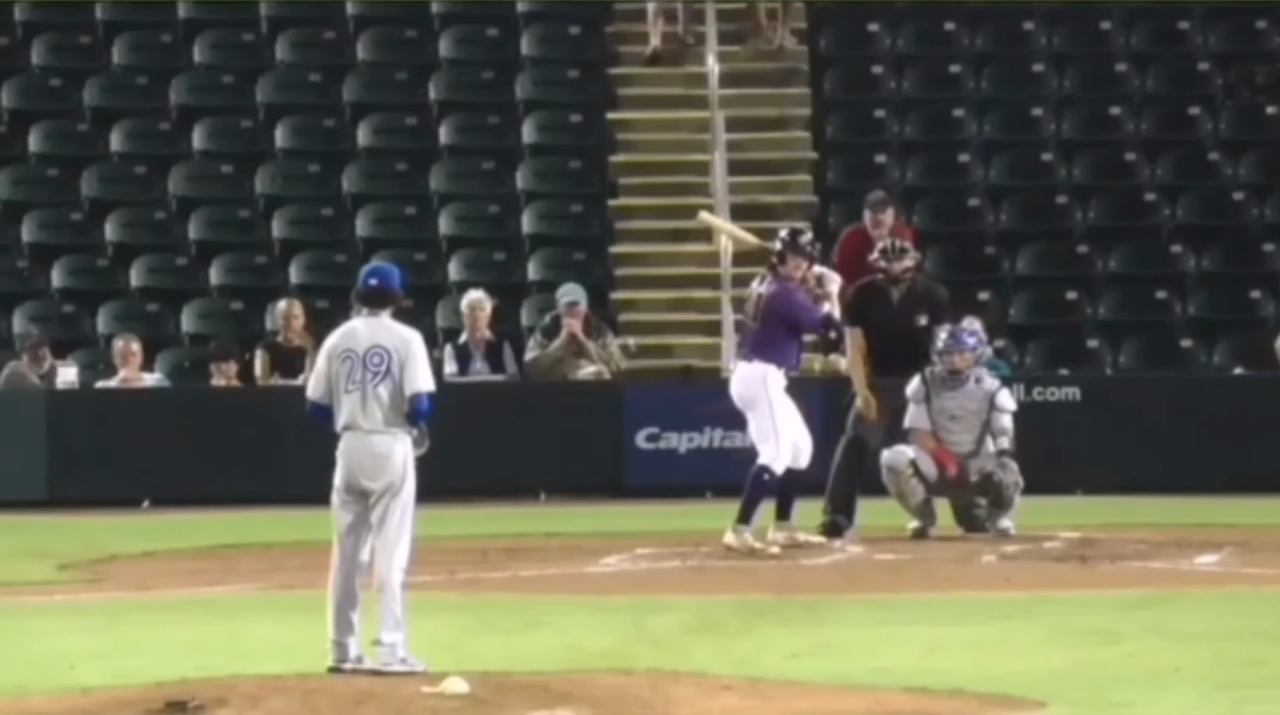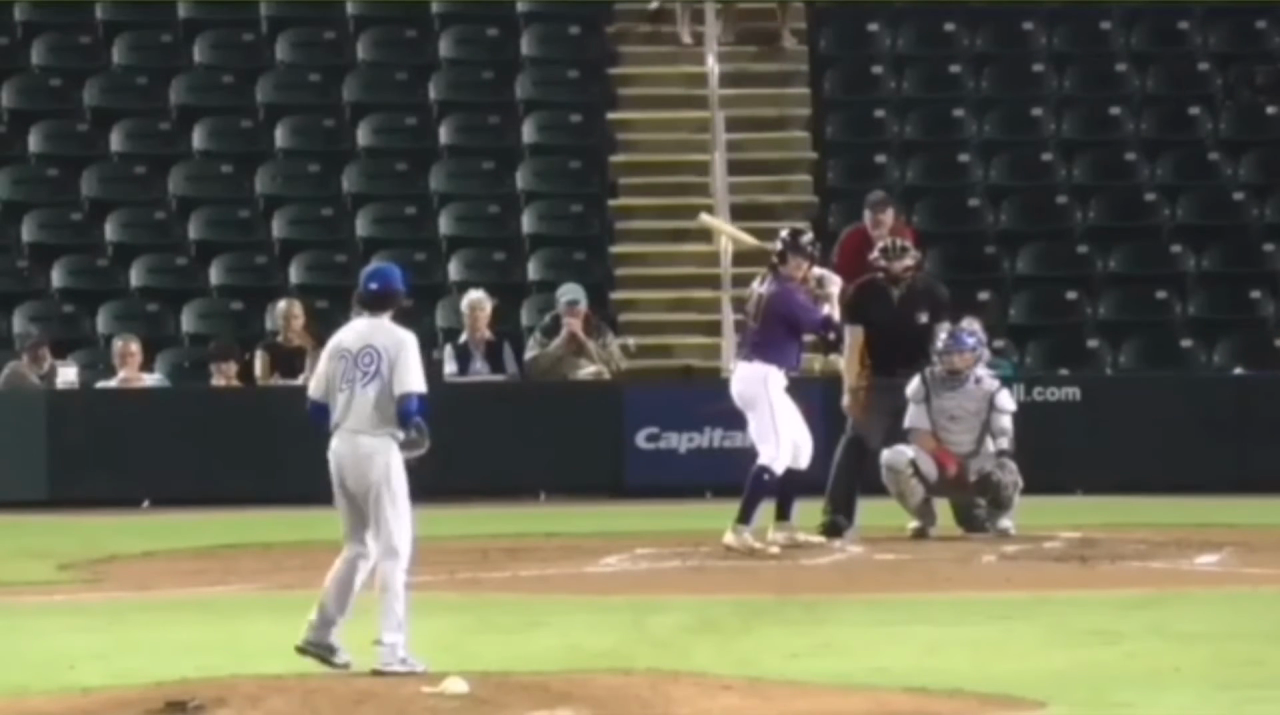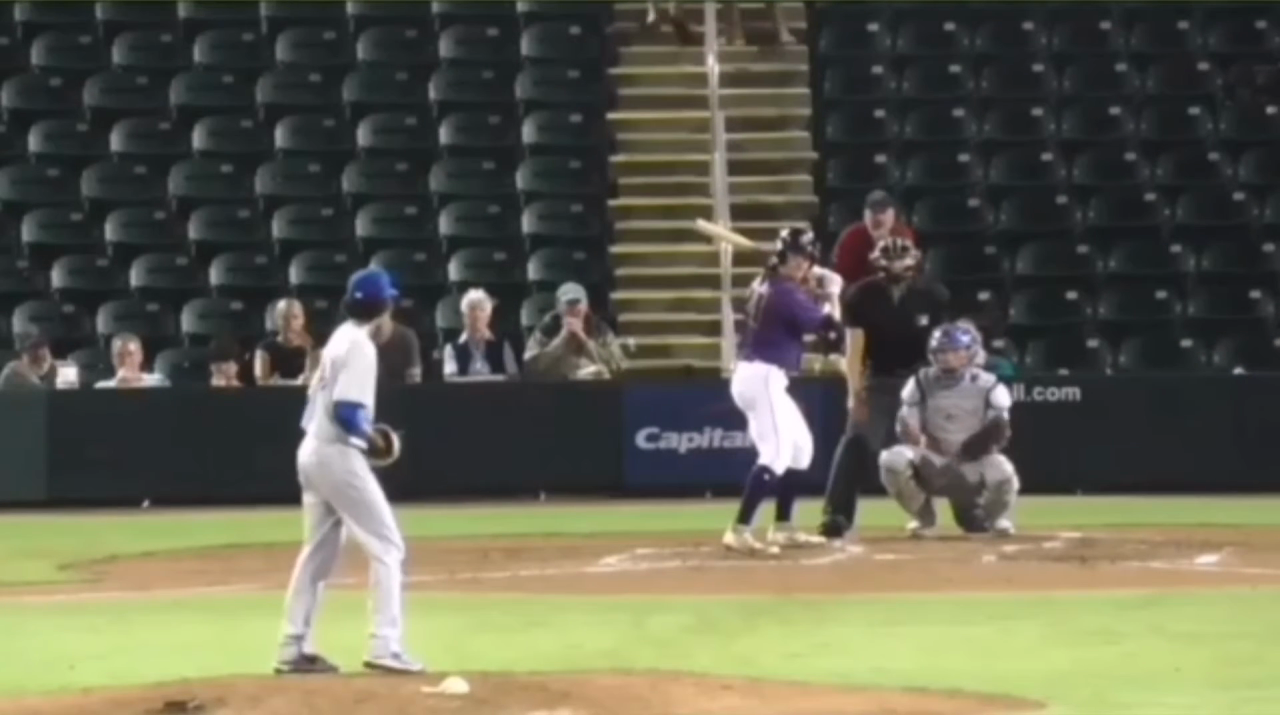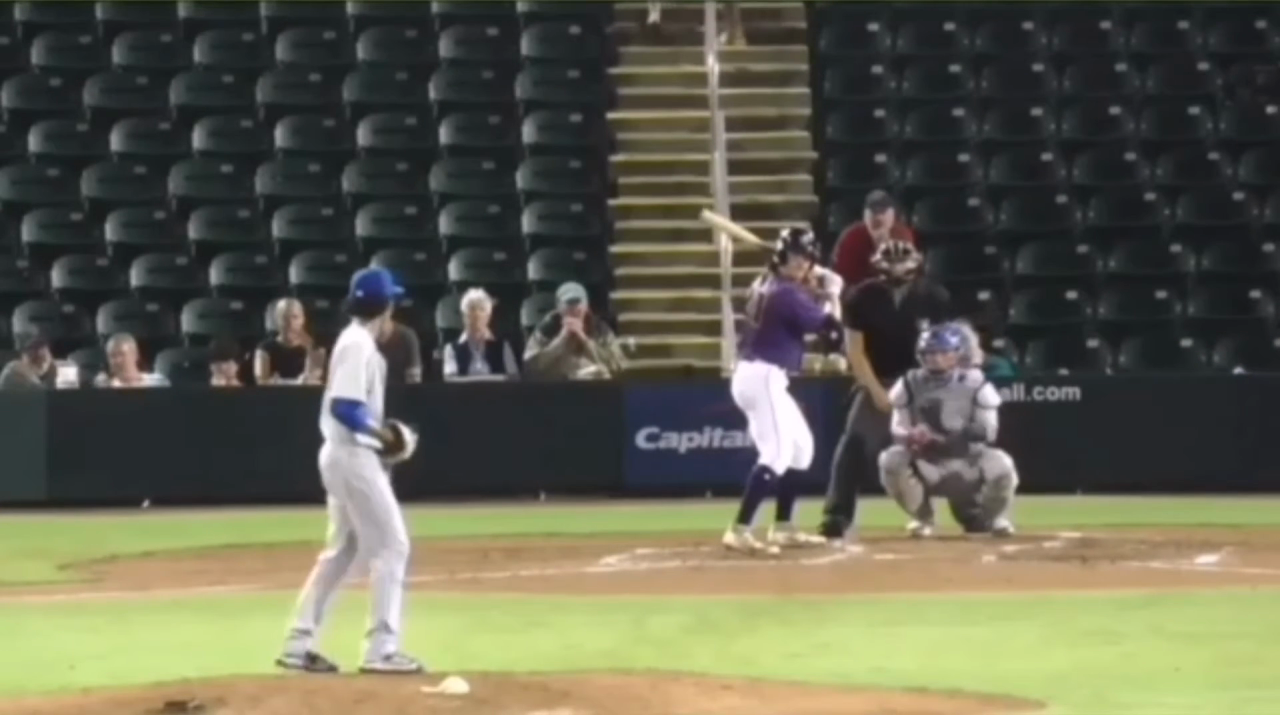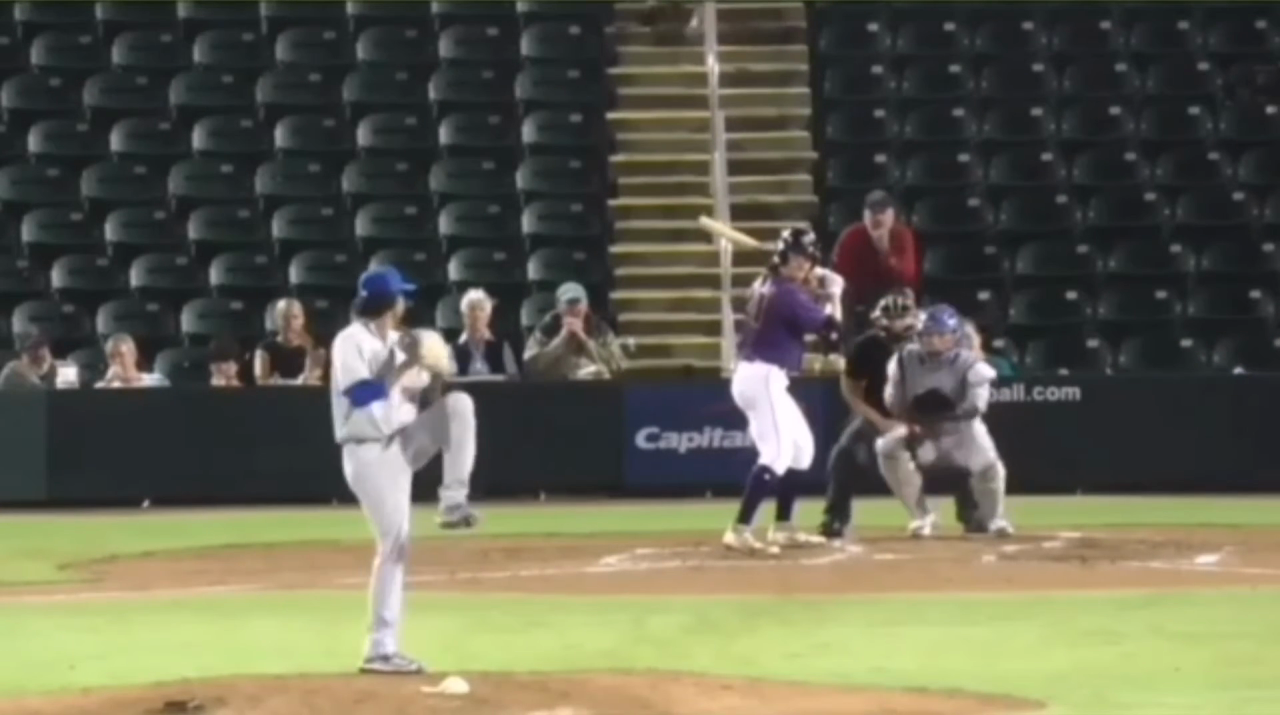
dt=0.4s
person 1, frame 1
left shoulder: (337, 339)
right shoulder: (406, 337)
left elbow: (316, 405)
right elbow: (420, 404)
right wrist: (414, 427)
left hip: (350, 448)
right hip: (391, 448)
left knee: (346, 552)
right knee: (390, 552)
left ankle: (344, 649)
right ankle: (391, 651)
person 1, frame 2
left shoulder: (340, 338)
right shoulder: (400, 339)
left elbow: (316, 404)
right elbow: (409, 405)
right wrist: (411, 428)
left hip: (341, 447)
right hip: (378, 449)
left knee: (357, 547)
right knee: (392, 551)
left ankle: (320, 633)
right ankle: (391, 652)
person 1, frame 3
left shoulder: (339, 338)
right shoulder: (361, 346)
right elbow: (346, 410)
right wrist: (372, 437)
left hip: (313, 451)
right hip: (338, 455)
left knee: (318, 552)
right knee: (386, 547)
left ankle: (293, 649)
right ankle: (385, 646)
person 1, frame 4
left shoulder: (356, 339)
right shoulder: (359, 345)
right elbow: (343, 407)
left wrist: (379, 431)
right wrist: (383, 433)
left hip: (342, 454)
right hip: (353, 457)
left knee: (340, 553)
right knee: (391, 549)
left ankle: (298, 645)
right ankle: (381, 650)
person 1, frame 5
left shoulder: (400, 341)
right shoulder: (350, 340)
left elbow: (416, 395)
right elbow: (361, 394)
left wrist: (433, 386)
right wrist: (403, 367)
left hip: (404, 441)
right hip: (369, 453)
left knee: (460, 404)
right knee: (393, 545)
left ankle: (453, 502)
right ankle: (381, 650)
person 2, frame 1
left shoulder: (766, 283)
right shoulder: (785, 291)
left elbow: (801, 316)
right elbow: (829, 323)
left hip: (759, 376)
right hip: (760, 377)
left knee: (799, 446)
right knee: (776, 452)
left ankle: (782, 528)
right ankle: (739, 531)
person 2, frame 2
left shoulder: (766, 283)
right shoulder: (786, 292)
left elbow: (800, 315)
right elbow: (828, 324)
left hip: (759, 376)
right hip: (761, 377)
left knee: (800, 446)
right knee: (776, 452)
left ankle: (782, 528)
right ankle: (739, 531)
person 2, frame 3
left shoulder: (767, 284)
right shoulder: (785, 292)
left elbow: (801, 314)
right elbow: (828, 323)
left hip: (760, 376)
right hip: (762, 377)
left knee: (800, 446)
right knee: (777, 453)
left ankle: (782, 528)
right ankle: (739, 531)
person 2, frame 4
left shoulder: (767, 284)
right shoulder: (786, 292)
left elbow: (801, 313)
right elbow: (830, 323)
left hip: (759, 376)
right hip: (762, 377)
left knee: (800, 446)
right knee: (777, 453)
left ankle: (782, 528)
right ankle: (739, 530)
person 2, frame 5
left shoulder: (766, 285)
right shoulder: (787, 293)
right elbow: (831, 326)
left hip: (760, 376)
right hip: (763, 377)
left knee: (801, 447)
right knee: (778, 453)
left ankle: (782, 528)
right ankle: (739, 530)
person 3, frame 1
left shoulder: (932, 293)
right shoulder: (861, 295)
right elbow: (855, 348)
right wrist: (861, 391)
right hip: (878, 381)
right knee: (856, 444)
right ankle: (836, 518)
person 3, frame 2
left shoulder: (932, 292)
right shoulder: (862, 293)
right elbow: (853, 345)
right wrist: (850, 390)
right hip: (878, 380)
right knee: (856, 444)
right ankle: (836, 518)
person 3, frame 3
left shoulder: (933, 294)
right shoulder: (861, 295)
right elbow: (854, 348)
right wrist: (854, 393)
right hip: (878, 381)
right knee: (856, 445)
right ankle: (836, 518)
person 3, frame 4
left shoulder: (934, 296)
right shoulder: (861, 297)
right elbow: (855, 350)
right wrist: (876, 390)
right hip: (877, 382)
right knee: (855, 445)
right ankle: (836, 517)
person 3, frame 5
right shoulder: (864, 347)
right elbow: (850, 391)
right wrist: (879, 421)
right hip: (875, 414)
right knee: (845, 456)
right ankle: (834, 519)
person 4, frame 1
left shoulder: (991, 388)
right shoulder: (925, 383)
left elbow: (1004, 435)
right elbow: (918, 434)
left wrist: (1004, 462)
right wrist: (946, 460)
left hip: (978, 464)
right hip: (936, 463)
left knee: (1007, 475)
right knee: (894, 458)
left ankle: (997, 515)
right ankle: (924, 516)
person 4, frame 2
left shoulder: (990, 388)
right shoulder: (925, 383)
left elbow: (1004, 435)
right elbow: (917, 434)
left wrist: (1003, 463)
right wrist: (947, 460)
left hip: (978, 464)
right hip: (935, 463)
left knee: (1006, 476)
right knee: (894, 458)
left ankle: (997, 516)
right ankle: (924, 517)
person 4, frame 3
left shoulder: (987, 385)
right shoulder: (921, 384)
left elbow: (1001, 433)
right elbow: (908, 437)
left wrist: (994, 437)
right wrist: (908, 429)
left hip: (974, 462)
right hip: (934, 463)
left knee: (1002, 472)
right knee: (893, 460)
left ankle: (996, 517)
right ankle: (924, 517)
person 4, frame 4
left shoulder: (976, 385)
right shoulder: (910, 384)
left elbow: (989, 433)
right elbow: (898, 434)
left wrist: (956, 427)
right wrist: (915, 435)
left hip: (968, 462)
right hip: (928, 462)
left knee: (1001, 465)
right knee: (891, 460)
left ankle: (994, 516)
right ankle: (922, 517)
person 4, frame 5
left shoulder: (970, 364)
right shoulder: (905, 360)
left elbow: (977, 406)
right elbow: (892, 403)
left wrist: (945, 414)
right wrist: (910, 420)
left hip: (963, 433)
right hip: (923, 436)
left knee: (987, 463)
right knee: (888, 447)
left ankle: (994, 519)
right ankle: (921, 515)
